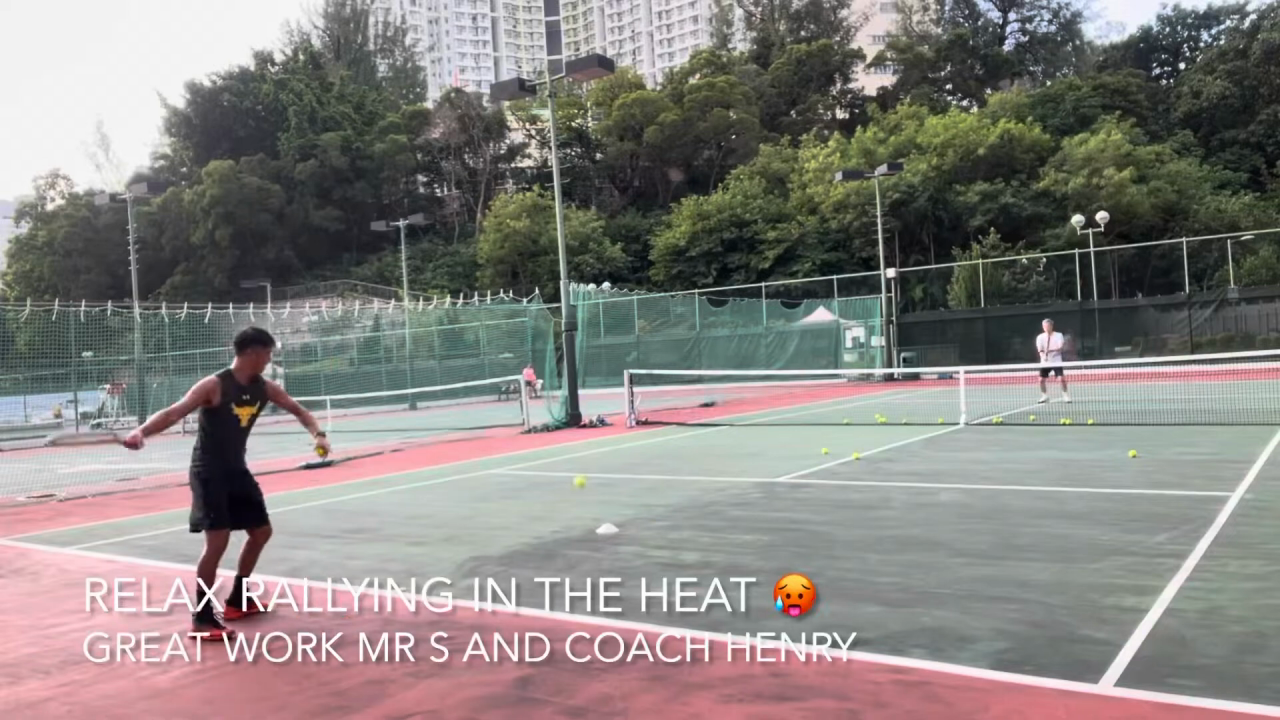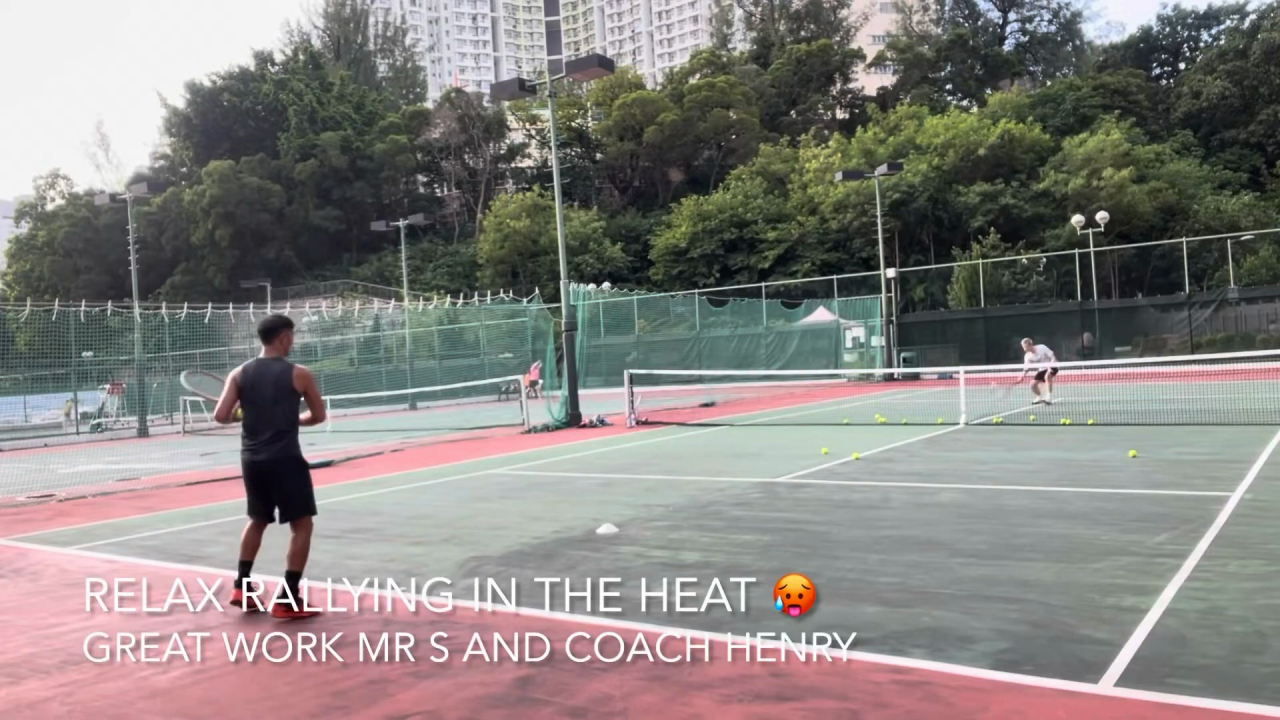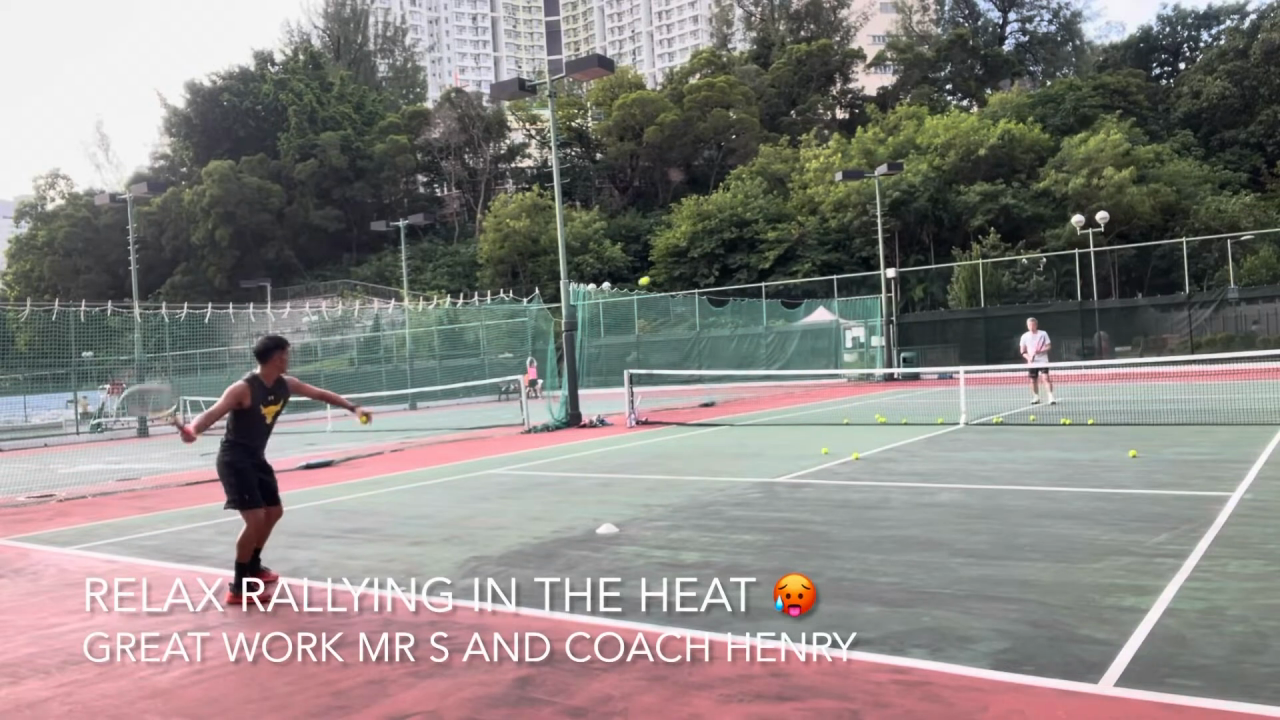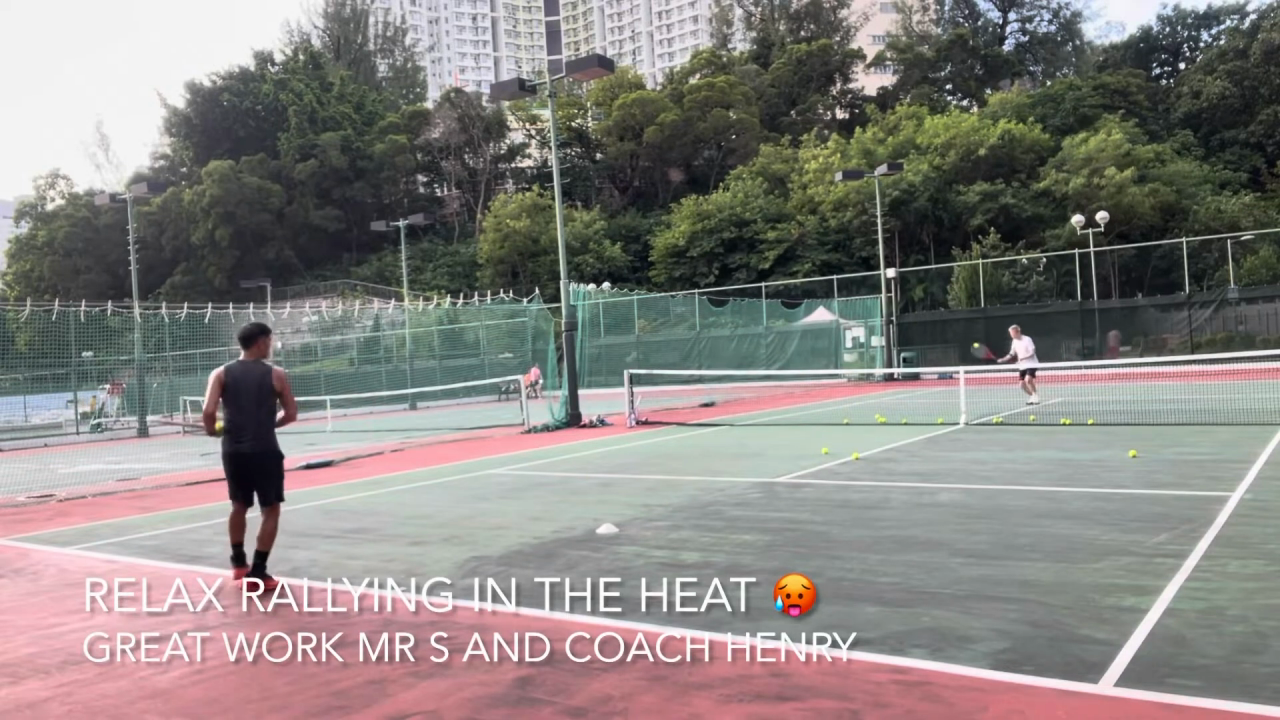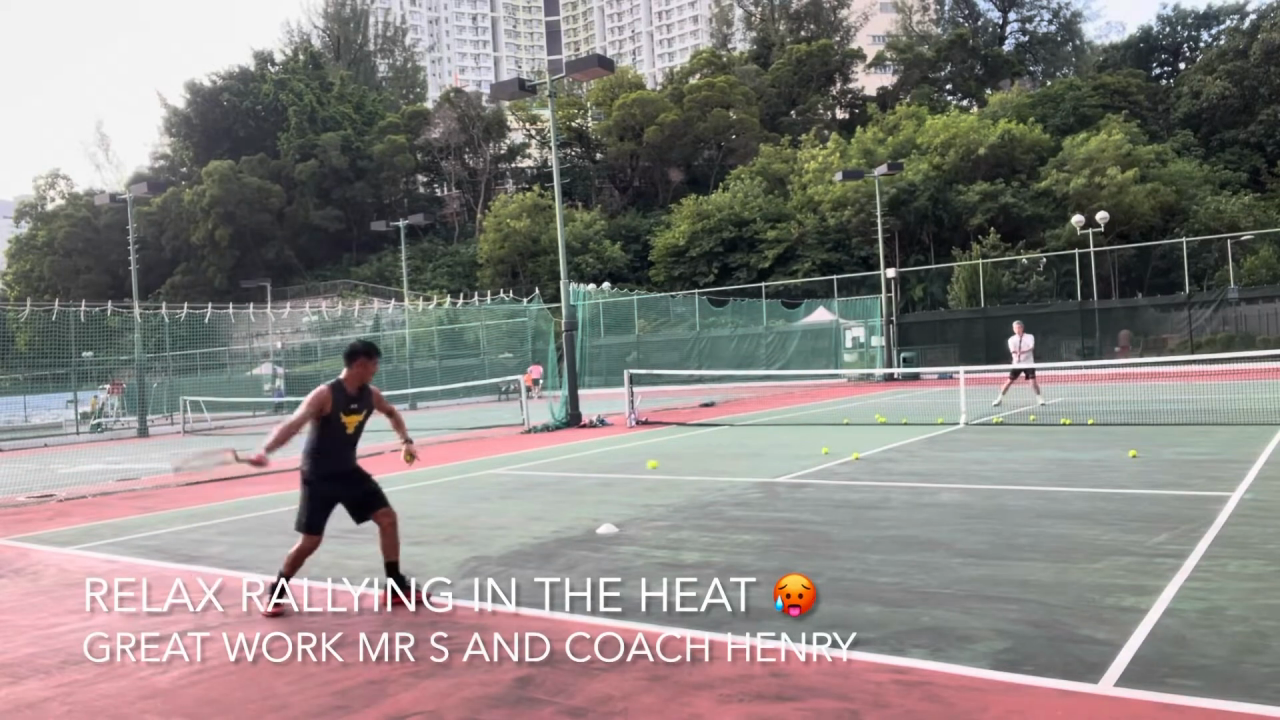
dt=1s
person 1, frame 1
left shoulder: (264, 387)
right shoulder: (213, 386)
left elbow: (296, 410)
right elbow: (172, 413)
left wrist: (318, 434)
right wrist: (140, 432)
left hip: (236, 471)
right hip: (208, 473)
left knee: (261, 531)
right knee: (217, 541)
left ankle: (236, 601)
right ankle: (202, 617)
person 1, frame 2
left shoulder: (240, 373)
right shoulder: (299, 374)
left elbow: (221, 415)
right elbow: (319, 415)
left hip: (252, 460)
right hip: (285, 459)
left knee: (257, 520)
right knee: (302, 526)
left ankle: (242, 585)
right ankle: (287, 600)
person 1, frame 3
left shoulder: (286, 385)
right shoulder: (243, 389)
left elbow: (323, 395)
right elbow: (211, 414)
left wrist: (354, 408)
right wrist: (193, 428)
left hip: (256, 460)
right hip: (234, 461)
left knee: (273, 512)
right knee: (255, 519)
left ankle: (252, 566)
right ankle: (238, 587)
person 1, frame 4
left shoulder: (222, 373)
right shoulder: (276, 375)
left elbow: (209, 410)
right elbow: (291, 414)
left wrist: (211, 429)
left hip: (232, 450)
right hip: (263, 451)
left knee: (239, 505)
right knee: (271, 512)
left ankle: (239, 562)
right ankle: (258, 572)
person 1, frame 5
left shoulder: (369, 393)
right shoulder: (325, 395)
left elbow: (393, 413)
right elbow: (291, 425)
left wrist: (407, 441)
right wrist: (265, 450)
left hip: (347, 471)
right hip: (319, 475)
left knee: (387, 518)
right knee: (310, 540)
left ankle: (396, 585)
right ankle: (275, 591)
